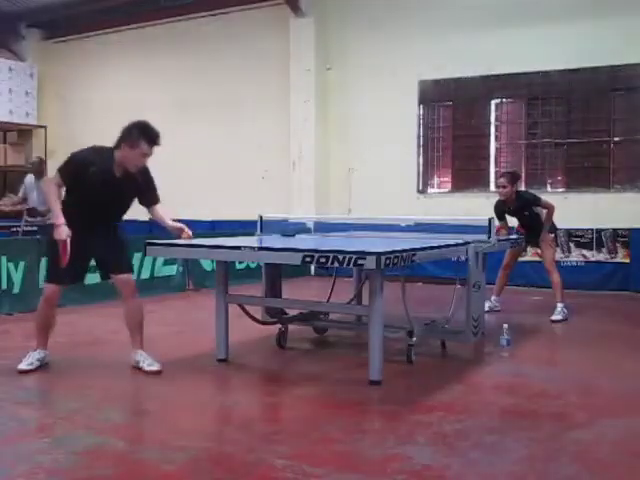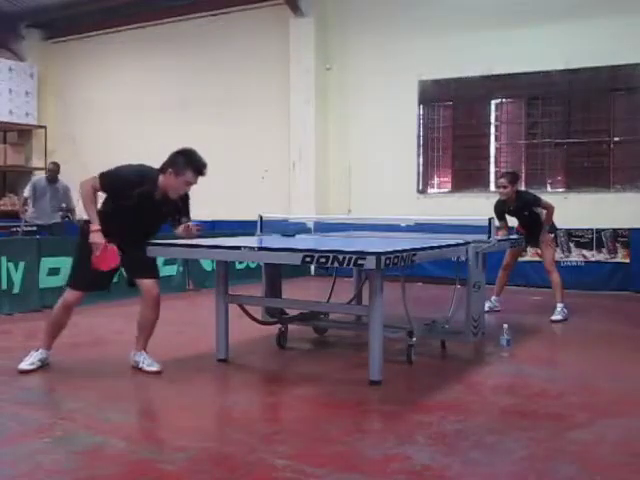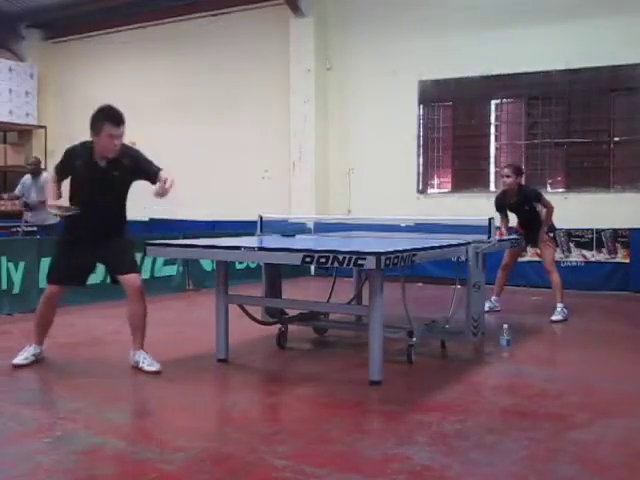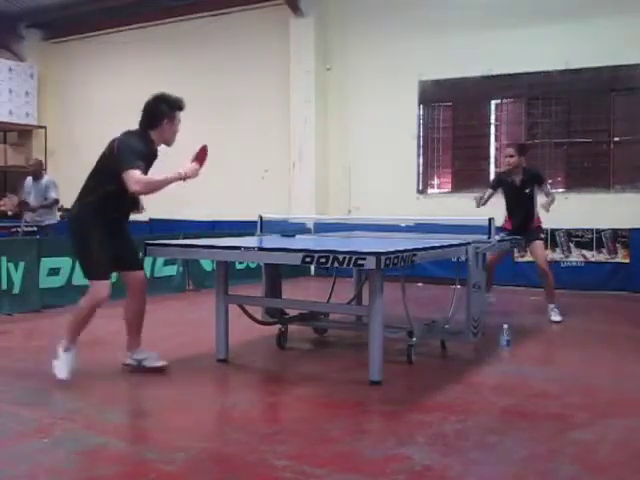
dt=0.7s
person 1, frame 1
left shoulder: (141, 175)
right shoulder: (87, 159)
left elbow: (153, 207)
right elbow: (51, 184)
left wrist: (171, 225)
right wrist: (59, 222)
left hip: (106, 234)
right hip: (70, 232)
left knee: (128, 285)
right knee: (50, 293)
left ankle: (138, 353)
right ankle: (40, 351)
person 1, frame 2
left shoulder: (179, 199)
right shoulder: (132, 176)
left elbow: (179, 227)
right elbow: (87, 186)
left wrist: (186, 230)
right wrist: (95, 228)
left hip: (136, 245)
right hip: (100, 240)
left knee: (152, 293)
right knee: (70, 299)
left ankle: (139, 353)
right ankle: (43, 351)
person 1, frame 3
left shoulder: (130, 158)
right shoulder: (75, 154)
left elbow: (163, 176)
right elbow: (56, 177)
left wrist: (164, 186)
right wrist: (52, 197)
left hip: (113, 236)
right hip: (75, 236)
left knee: (135, 287)
right knee: (52, 292)
left ankle: (138, 352)
right ankle: (36, 346)
person 1, frame 4
left shoulder: (148, 147)
right shoulder: (128, 145)
right elbow: (136, 184)
left wrist: (132, 201)
right wrist: (181, 175)
left hip: (114, 224)
right hip: (89, 223)
left knee: (137, 284)
right knee: (101, 292)
left ankle: (134, 351)
right ankle: (67, 347)
person 2, frame 1
left shoulder: (526, 197)
right shoulder: (499, 206)
left elbow: (551, 207)
right elbow: (504, 229)
left wrist: (544, 232)
right wrist: (501, 232)
left hip: (543, 230)
right hip: (524, 231)
left knee: (550, 267)
right knee: (506, 265)
left ankle: (561, 307)
right ankle: (494, 301)
person 2, frame 2
left shoulder: (526, 197)
right shoulder: (499, 206)
left elbow: (550, 208)
right elbow: (504, 228)
left wrist: (544, 232)
right wrist: (501, 233)
left hip: (543, 229)
right hip: (524, 230)
left knee: (550, 267)
right knee: (506, 265)
left ankle: (561, 307)
right ankle: (494, 301)
person 2, frame 3
left shoulder: (529, 192)
right shoulder: (500, 199)
left elbow: (549, 208)
right elbow: (504, 219)
left wrist: (543, 231)
right wrist: (503, 229)
left hip: (542, 228)
right hip: (523, 229)
left knee: (549, 267)
right knee: (505, 265)
left ankle: (561, 308)
right ankle: (494, 301)
person 2, frame 4
left shoulder: (533, 175)
right shoulder: (501, 178)
left elbow: (550, 195)
right elbow: (484, 200)
left wrist: (548, 202)
right wrist: (480, 200)
left hip: (532, 226)
right hip: (510, 226)
left knee: (543, 266)
right knee: (489, 263)
left ankle: (552, 307)
